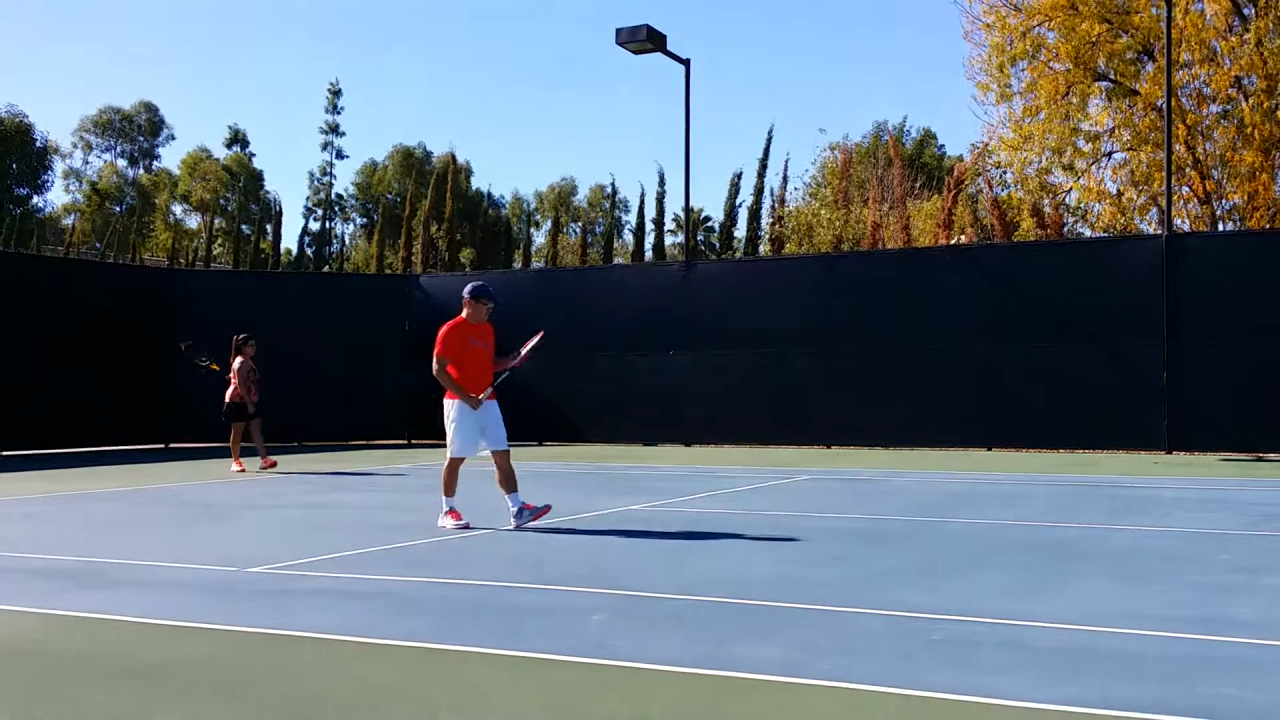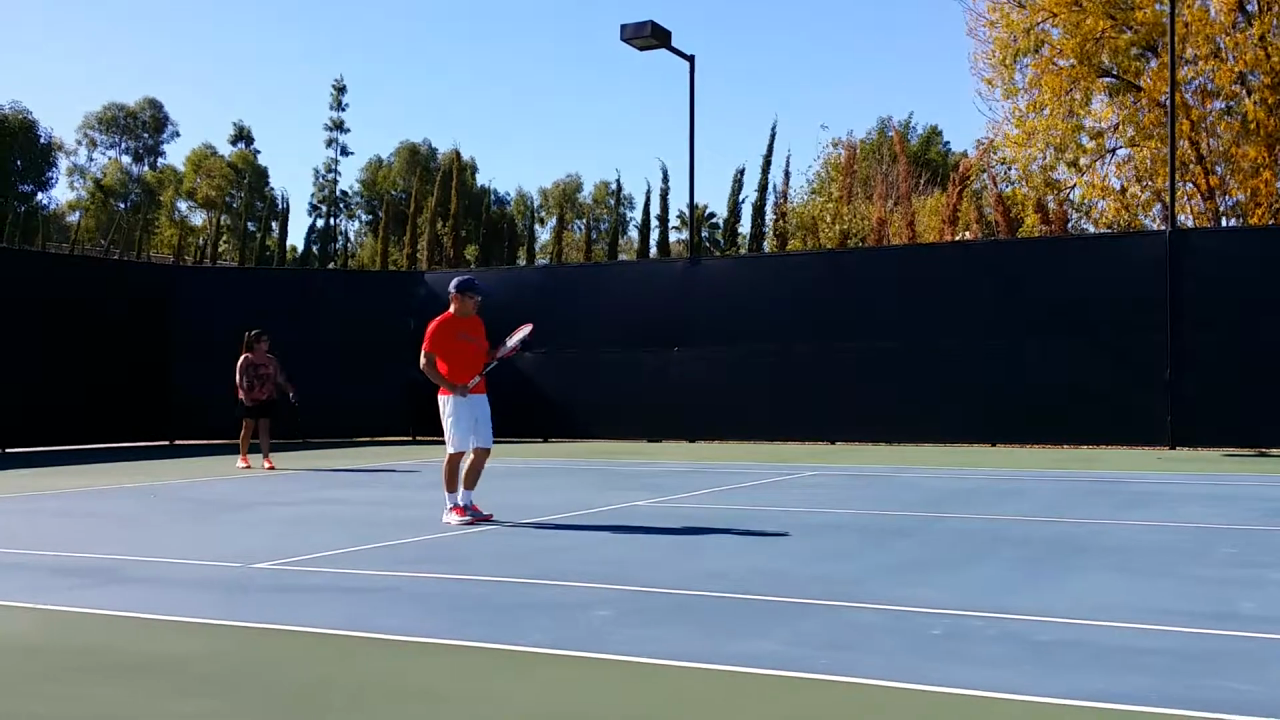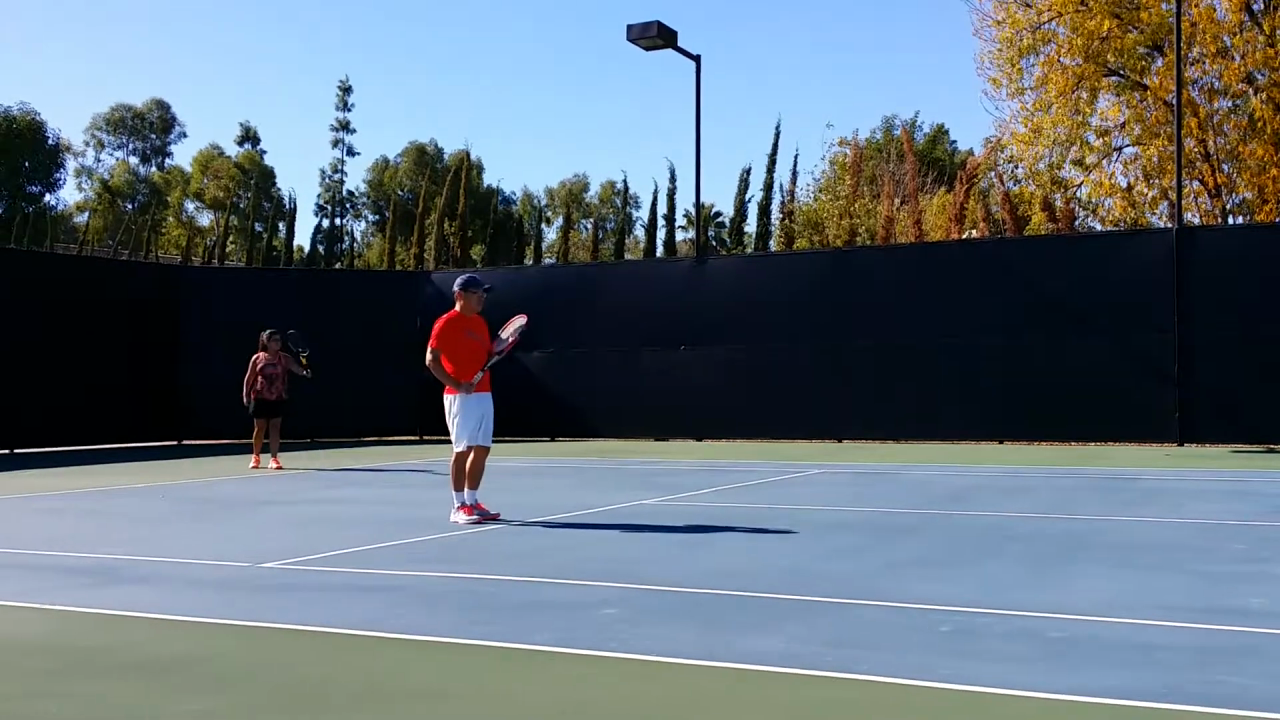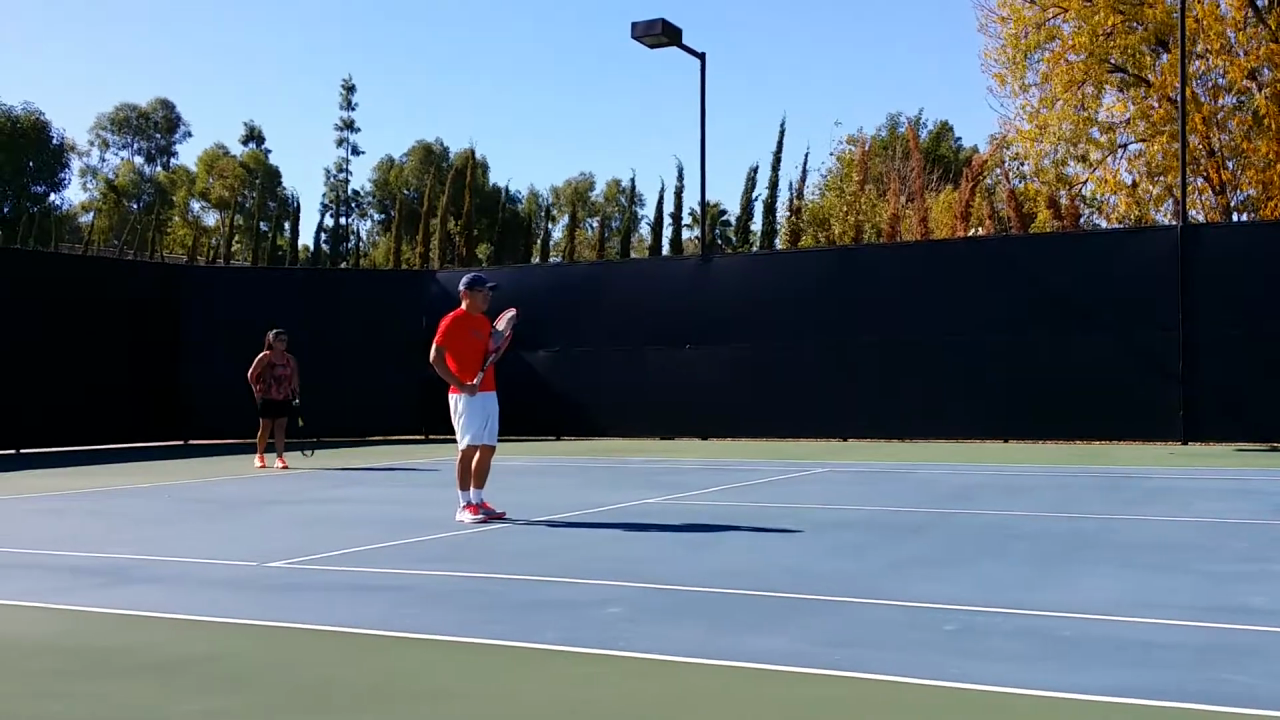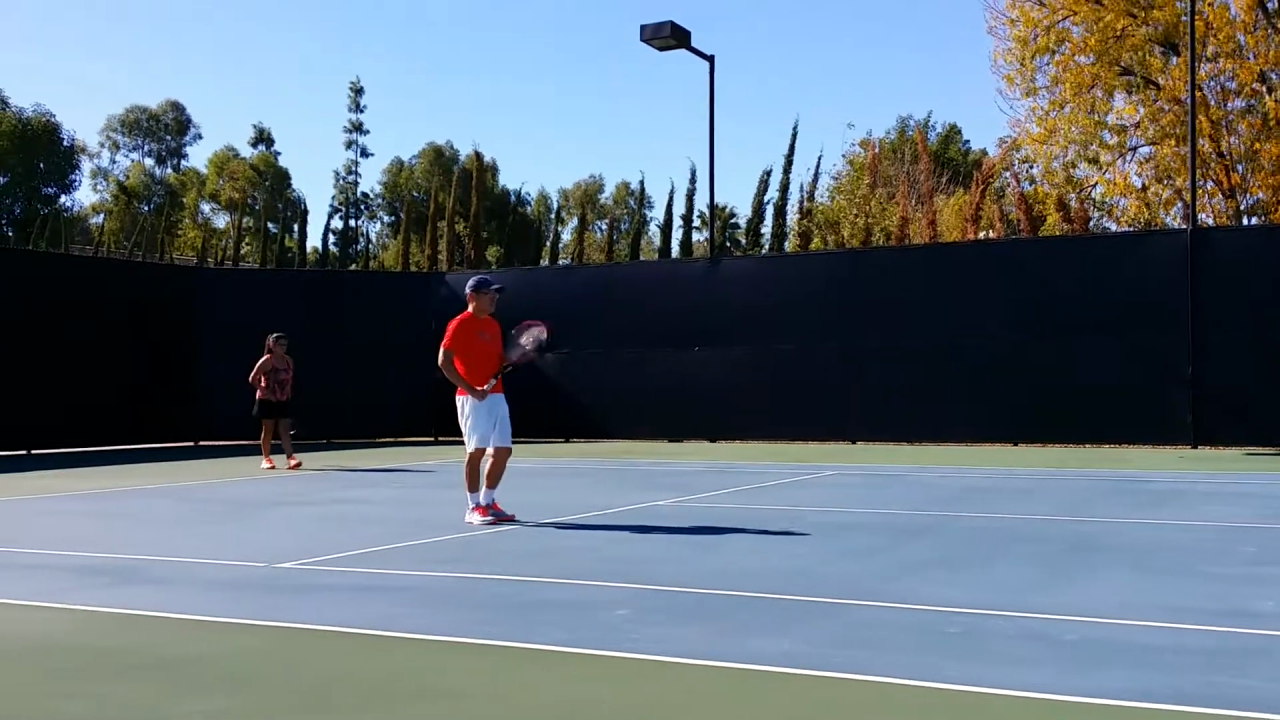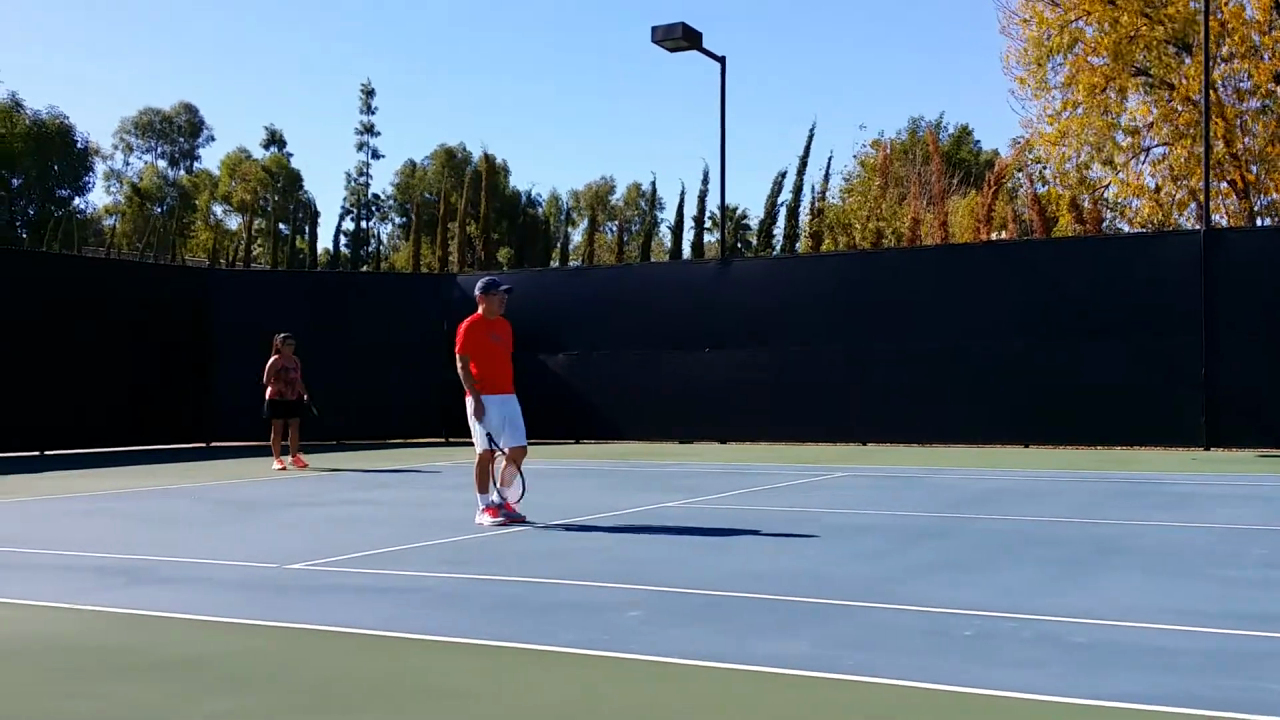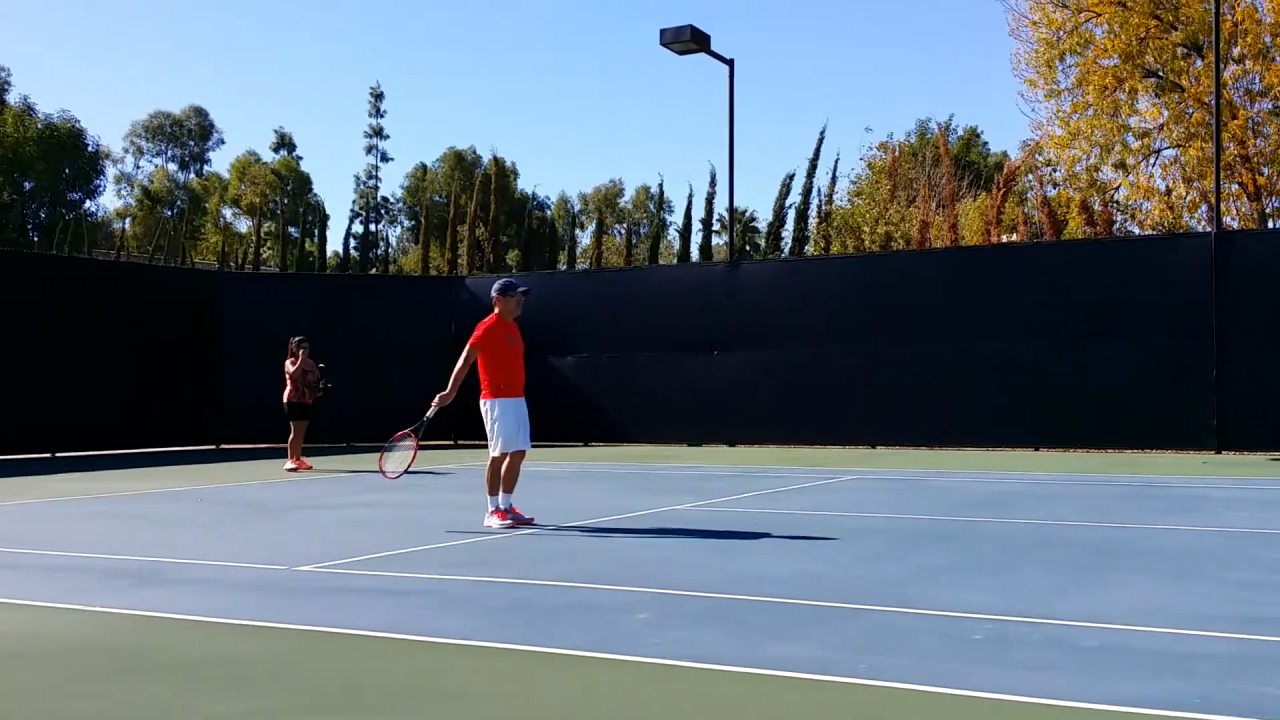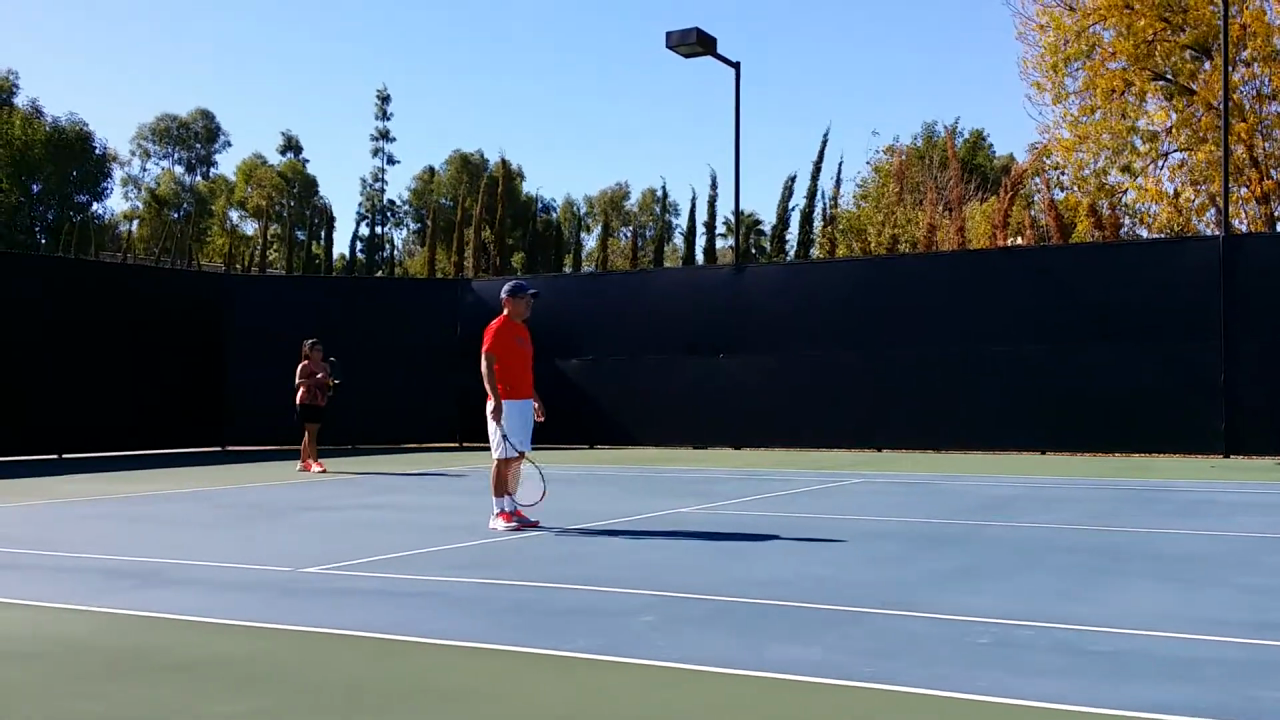
dt=0.4s
person 1, frame 1
left shoulder: (487, 330)
right shoulder: (451, 330)
right elbow: (438, 369)
left wrist: (509, 362)
right wrist: (465, 397)
left hip: (487, 403)
right hip: (460, 404)
left knee: (502, 455)
right knee: (456, 457)
left ankle: (517, 510)
right ankle: (447, 511)
person 1, frame 2
left shoulder: (477, 322)
right shoulder: (440, 325)
right elbow: (426, 363)
left wrist: (499, 352)
right wrist: (451, 387)
left hip: (479, 396)
right hip: (455, 398)
left knee: (483, 451)
right knee: (456, 452)
left ankle: (466, 504)
right ankle: (452, 507)
person 1, frame 3
left shoulder: (480, 322)
right shoulder: (447, 323)
right elbow: (431, 360)
right wrist: (456, 384)
left hip: (483, 394)
right hip: (461, 396)
left knee: (482, 450)
right knee: (463, 450)
left ankle: (471, 502)
right ankle: (459, 507)
person 1, frame 4
left shoulder: (484, 322)
right shoulder: (453, 321)
right elbow: (435, 358)
right wrist: (459, 385)
left hip: (488, 393)
right hip: (466, 396)
left knee: (487, 449)
right knee: (468, 449)
left ankle: (477, 502)
right ankle: (464, 506)
person 1, frame 5
left shoulder: (493, 325)
right shoulder: (460, 324)
right elbow: (444, 361)
right wrist: (469, 389)
left hip: (497, 396)
right hip: (474, 399)
left knee: (503, 451)
right knee: (476, 451)
left ankle: (487, 502)
right ankle: (474, 508)
person 1, frame 6
left shoulder: (504, 325)
right shoulder: (470, 326)
right elbow: (462, 366)
right wrist: (477, 399)
left hip: (507, 398)
right hip: (484, 401)
left knee: (518, 450)
right knee: (486, 453)
left ankle: (499, 502)
right ankle: (484, 509)
person 1, frame 7
left shoulder: (512, 326)
right shoulder: (488, 327)
right elbow: (466, 359)
right wrist: (451, 391)
left hip: (517, 399)
right hip: (498, 401)
left knee: (518, 454)
right knee: (499, 455)
left ankle: (506, 507)
right ankle: (493, 511)
person 1, frame 8
left shoulder: (522, 329)
right shoulder: (497, 328)
right elbow: (487, 366)
left wrist: (535, 399)
right wrist: (496, 401)
left hip: (524, 402)
right hip: (506, 403)
left knee: (517, 457)
right knee: (504, 458)
left ankle: (510, 509)
right ankle: (498, 514)
